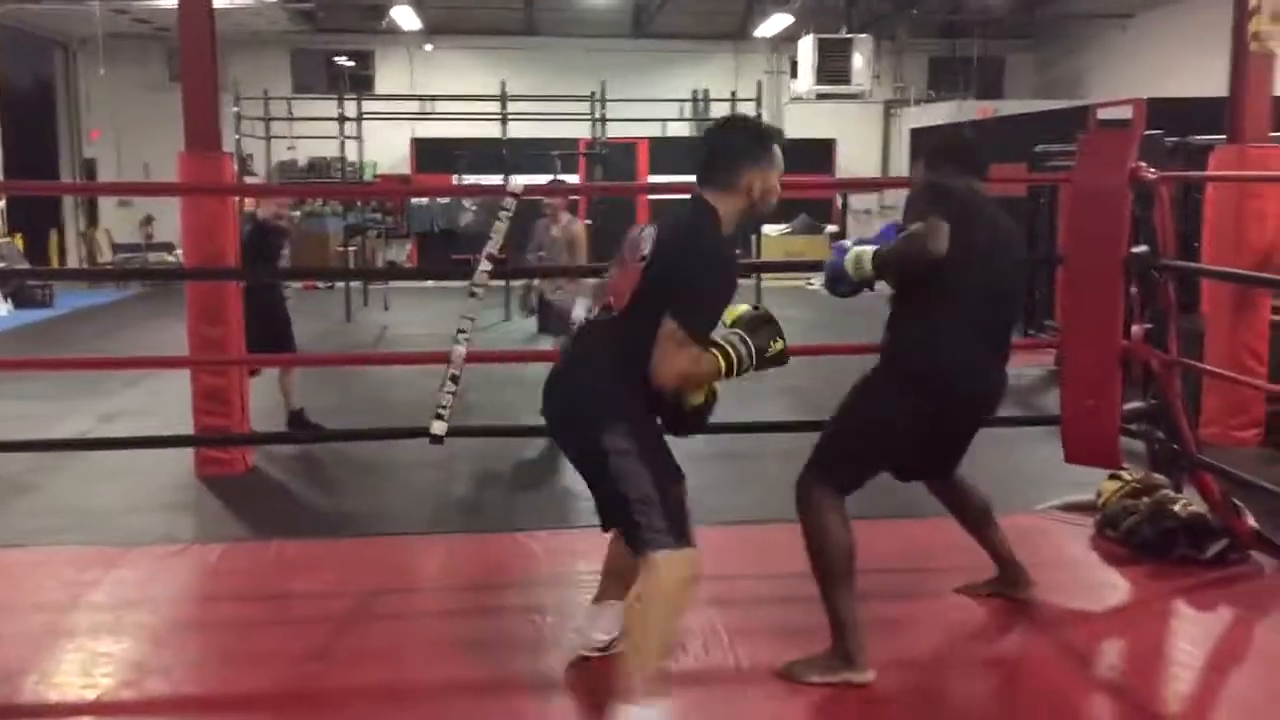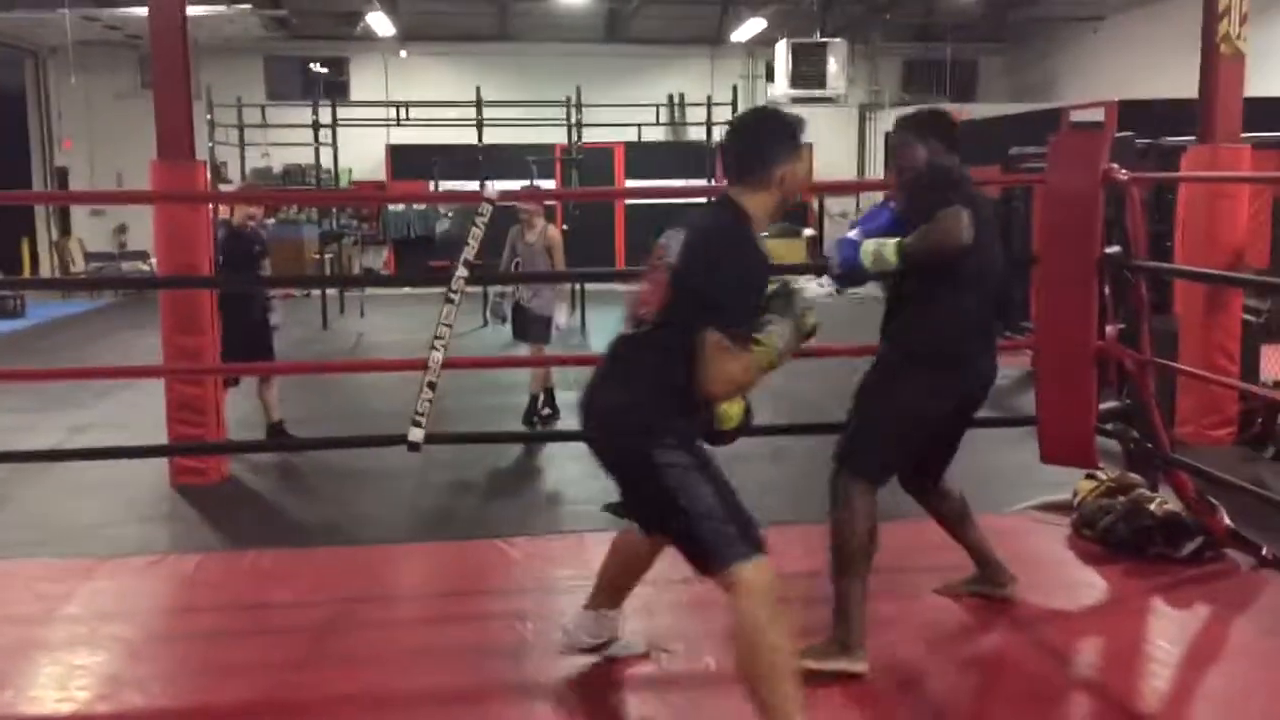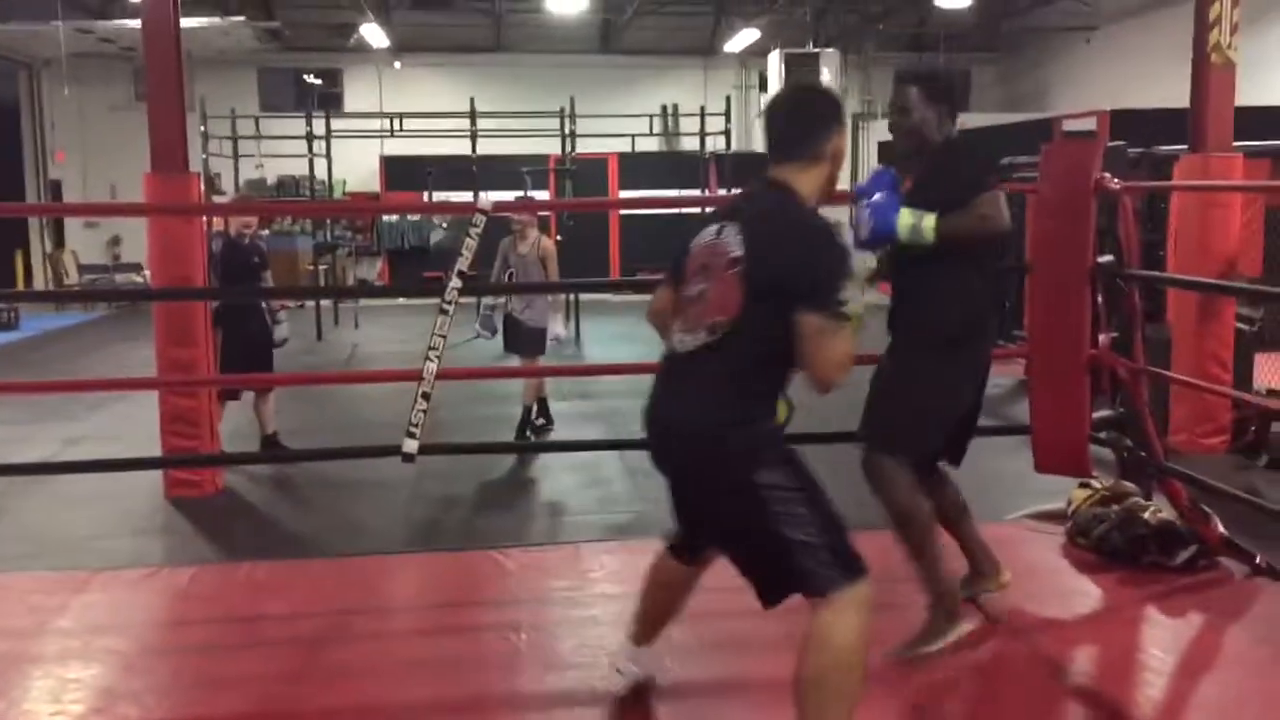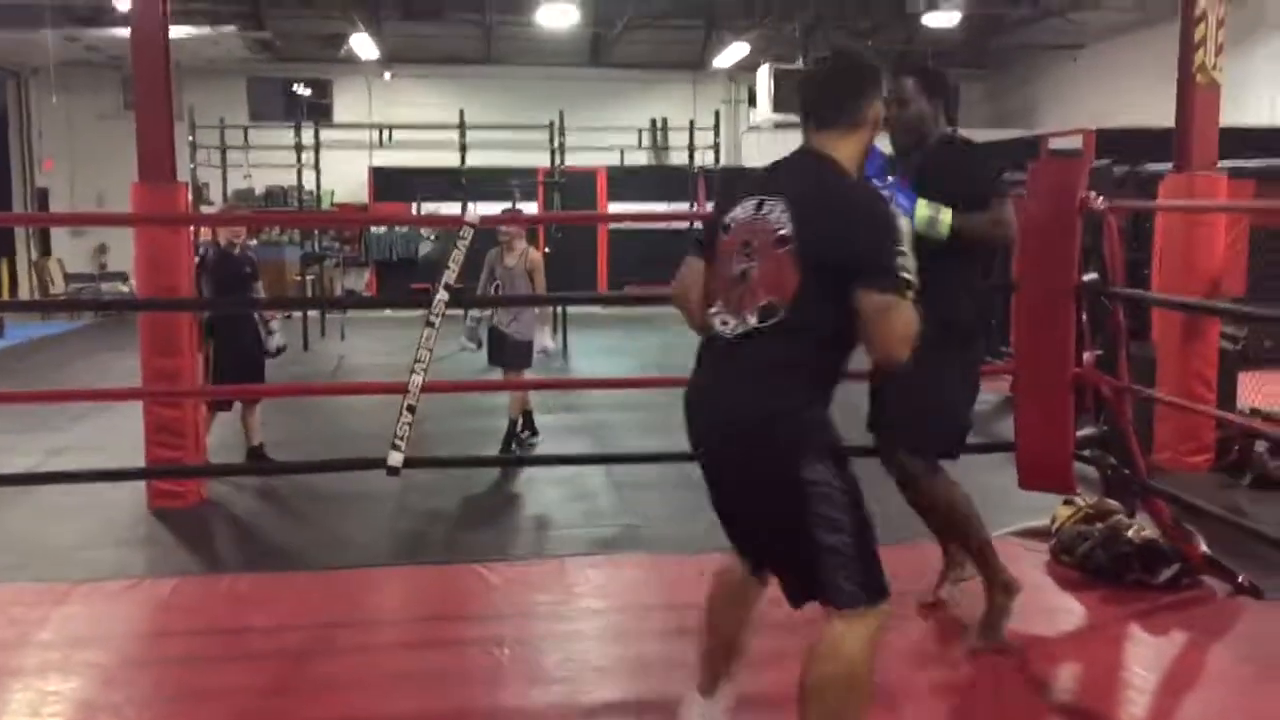
dt=0.1s
person 1, frame 1
left shoulder: (676, 226)
right shoulder: (708, 251)
right elbow: (668, 370)
right wrist: (738, 347)
left hip: (588, 388)
right hip: (600, 404)
left knee: (647, 510)
right knee: (670, 554)
left ankle: (606, 623)
person 1, frame 2
left shoulder: (700, 226)
right shoulder: (737, 252)
right elbow: (720, 380)
right wrist: (781, 334)
left hip: (621, 401)
right hip: (648, 420)
left knee: (657, 520)
right knee: (750, 575)
left ankle: (593, 624)
person 1, frame 3
left shoulder: (725, 217)
right shoulder: (807, 234)
left elbow: (664, 310)
right elbow: (827, 369)
right wrist: (844, 307)
left hip: (674, 415)
right hip: (733, 431)
left knee: (694, 547)
right knee: (842, 598)
left ankle: (636, 658)
person 1, frame 4
left shoulder: (748, 191)
right shoulder: (859, 208)
left elbow: (687, 290)
right elbow: (892, 344)
right wrist: (899, 276)
left hip: (712, 404)
right hip: (781, 417)
left knee: (753, 556)
right knee: (855, 611)
person 2, frame 1
left shoulder: (937, 197)
right shoulder: (1002, 228)
left elbow: (931, 245)
left wrist: (863, 260)
right wrist: (885, 261)
left hip: (920, 373)
right hip: (978, 378)
left knee: (820, 489)
right knee: (937, 473)
left ankle: (847, 653)
right ankle: (1011, 572)
person 2, frame 2
left shoulder: (938, 189)
right shoulder: (972, 201)
left elbow: (953, 234)
left wrist: (877, 255)
right wrist: (893, 258)
left hip: (928, 357)
right hip: (968, 364)
left knee: (854, 476)
right knee: (920, 473)
left ankle: (849, 637)
right ankle: (992, 572)
person 2, frame 3
left shoulder: (960, 159)
right shoulder: (916, 167)
left elbow: (994, 221)
left wrist: (906, 225)
right wrist: (878, 220)
left hip: (946, 338)
right hip: (925, 335)
left knee: (886, 459)
right knee: (916, 461)
left ankle: (947, 606)
right ankle: (982, 565)
person 2, frame 4
left shoulder: (959, 157)
right shoulder: (907, 162)
left elbow: (1003, 227)
left wrist: (922, 217)
right wrist: (892, 212)
left hip: (945, 331)
right hip: (917, 328)
left knee: (914, 461)
right knee: (905, 451)
left ankle: (999, 582)
right ankle: (956, 554)
person 3, frame 1
left shoulder: (279, 229)
right shoulder: (246, 230)
left wrist: (280, 290)
left hip: (272, 297)
right hip: (249, 301)
left ankle: (296, 416)
person 3, frame 2
left shoulder: (258, 236)
right shoulder: (220, 235)
left wrist: (271, 305)
left hip: (255, 308)
right hip: (228, 310)
left knee: (267, 371)
right knee: (223, 375)
left ankle: (275, 426)
person 3, frame 3
left shoulder: (257, 247)
right shoulder: (218, 245)
left wrist: (278, 317)
left hip: (256, 320)
right hip: (228, 323)
left knee: (264, 384)
right knee: (223, 388)
left ankle: (269, 439)
person 3, frame 4
left shoulder: (248, 258)
right shoulder: (208, 255)
left elbow: (258, 294)
left wrist: (272, 327)
left hip: (248, 330)
right hip: (220, 333)
left knee: (253, 395)
right knee: (214, 399)
left ankle: (255, 450)
person 4, frame 1
left shoulder: (574, 228)
right shoulder: (541, 226)
left elbow: (581, 265)
right elbow: (533, 257)
left wrist: (581, 299)
right wrist: (530, 289)
left hip: (566, 294)
right hip: (546, 292)
left knee: (561, 340)
person 4, frame 2
left shoulder: (551, 234)
right shoulder: (515, 233)
left elbow: (559, 272)
right elbow: (506, 265)
left wrist: (561, 307)
right wrist: (499, 296)
left hip: (542, 302)
right hip: (522, 299)
left knee: (537, 352)
right knee: (539, 353)
left ankle: (532, 409)
right ankle: (549, 405)
person 4, frame 3
left shoulder: (544, 245)
right shoulder: (506, 244)
left elbow: (554, 282)
right elbow: (497, 276)
left wrist: (556, 317)
right wrist: (487, 308)
left hip: (535, 313)
right hip: (514, 311)
left knee: (529, 365)
right knee: (531, 365)
left ankle: (525, 421)
right ankle: (544, 415)
person 4, frame 4
left shoulder: (532, 257)
right shoulder: (492, 256)
left elbow: (541, 295)
right elbow: (483, 289)
left wrist: (544, 330)
right wrist: (474, 319)
left hip: (521, 326)
right hip: (499, 323)
left knee: (515, 377)
right knee: (511, 377)
left ankle: (511, 434)
right ankle: (530, 428)
